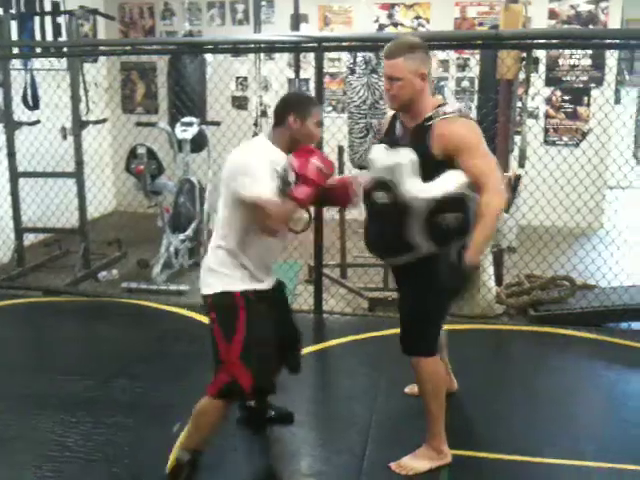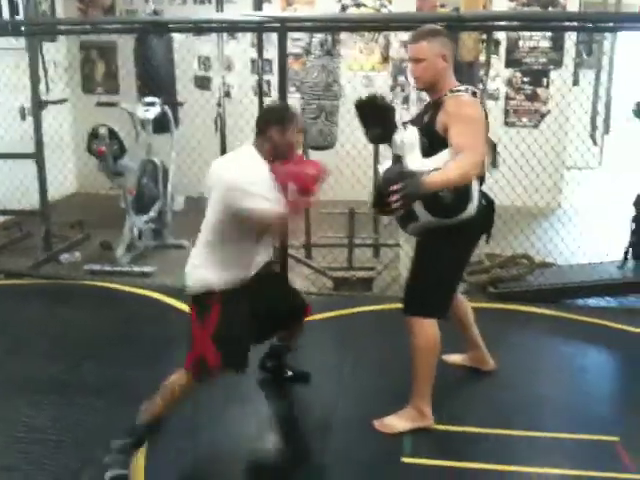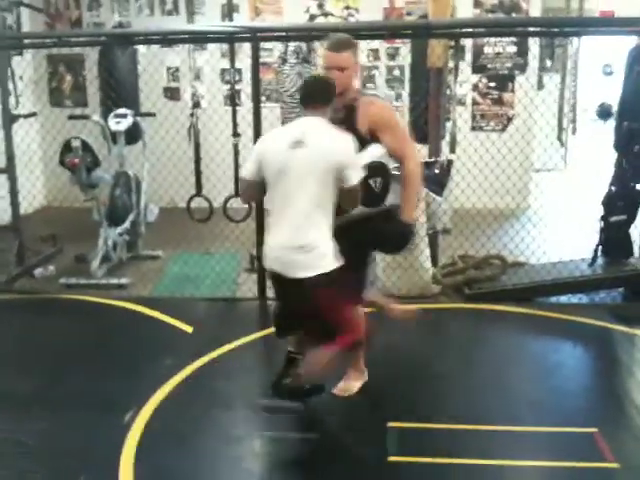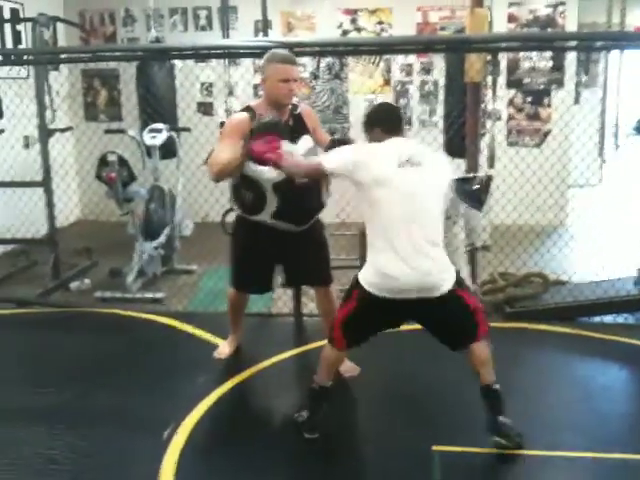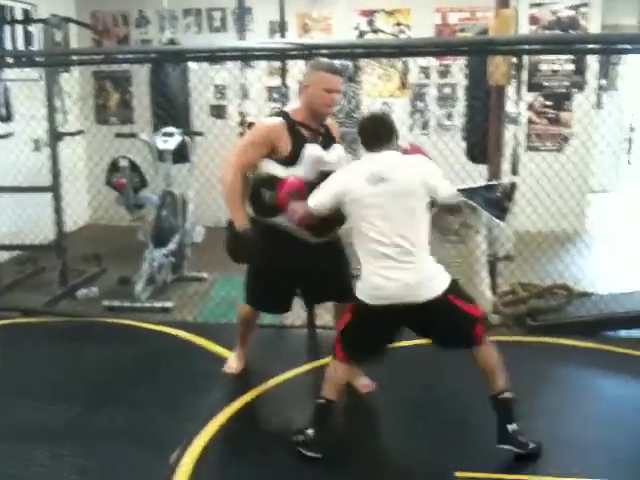
dt=1s
person 1, frame 1
left shoulder: (450, 129)
right shoulder: (394, 121)
left elbow: (494, 190)
left wrist: (469, 258)
left hip: (434, 251)
right hip: (409, 247)
left knee: (419, 344)
right knee: (423, 325)
left ankle: (437, 447)
right ankle: (443, 381)
person 1, frame 2
left shoulder: (461, 106)
right shoulder: (434, 105)
left elbow: (469, 166)
right elbow: (422, 151)
left wrist: (419, 185)
left hip: (455, 222)
right hip: (445, 218)
left knee: (421, 308)
right knee: (444, 291)
left ankle: (420, 409)
right ankle: (479, 355)
person 1, frame 3
left shoulder: (372, 109)
left elbow: (410, 158)
left wrist: (407, 217)
left hip: (361, 217)
right hip: (331, 214)
left knee: (345, 292)
left ankle: (358, 368)
right ankle: (390, 310)
person 1, frame 4
left shoulder: (305, 115)
right shoulder: (242, 122)
left elbow: (326, 146)
right elbow: (216, 170)
right wrist: (248, 150)
left hip: (304, 221)
right hip: (257, 224)
left knee: (323, 284)
right knee: (241, 286)
right ankle: (234, 336)
person 1, frame 5
left shoulder: (330, 129)
right shoulder: (273, 129)
right elbow: (232, 171)
right wrist: (242, 225)
left hip: (322, 236)
right hip: (278, 237)
left knee: (344, 300)
right knee: (256, 303)
right ankle: (240, 351)
person 2, frame 1
left shoulder: (280, 158)
right shoulder: (253, 157)
left elbow: (284, 203)
right elbow: (272, 222)
right wrist: (307, 187)
left hip: (261, 280)
right hip: (231, 283)
left knee: (285, 349)
right knee: (233, 382)
left ankle: (259, 404)
person 2, frame 2
left shoulder: (260, 162)
right shoulder: (246, 172)
right elbow: (268, 228)
left hip: (251, 267)
right hip: (218, 281)
left knee: (293, 314)
right knee: (201, 369)
left ankle: (275, 364)
right ankle: (132, 439)
person 2, frame 3
left shoulder: (269, 140)
right shoulder: (341, 142)
left elbow: (247, 194)
right elbow: (350, 200)
left hip: (277, 254)
right hip: (312, 260)
left knee: (299, 319)
right knee: (344, 335)
left ankle: (290, 380)
right ankle: (290, 394)
person 2, frame 4
left shoulder: (362, 157)
right shoulder: (440, 161)
left elbow: (301, 169)
left wrist: (274, 153)
left hip: (383, 281)
right hip: (436, 279)
left knee: (339, 338)
right knee: (473, 331)
left ankle: (312, 415)
right ankle: (498, 420)
person 2, frame 5
left shoulder: (345, 177)
right shoulder: (420, 166)
left elbow: (301, 217)
right elbow: (455, 205)
left wrist: (289, 201)
left hip: (377, 292)
right hip: (427, 286)
left knee: (345, 354)
right knee: (479, 337)
left ankle: (315, 434)
right ankle: (508, 428)
